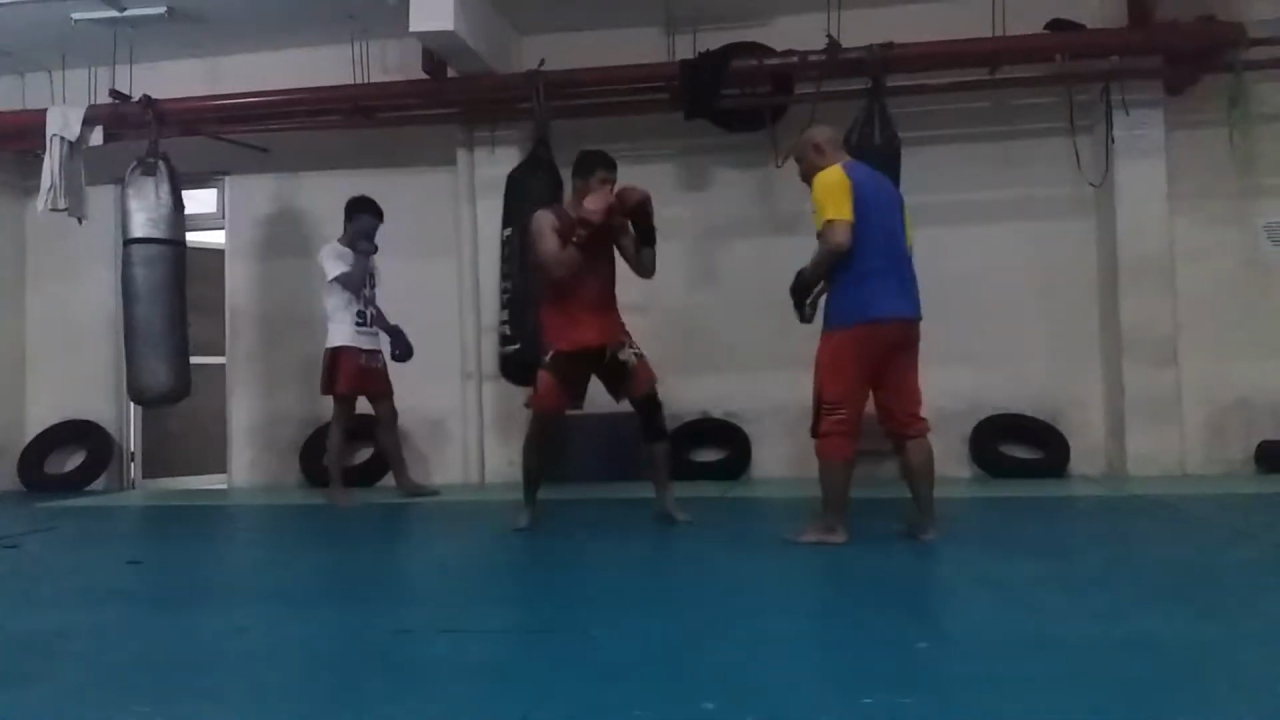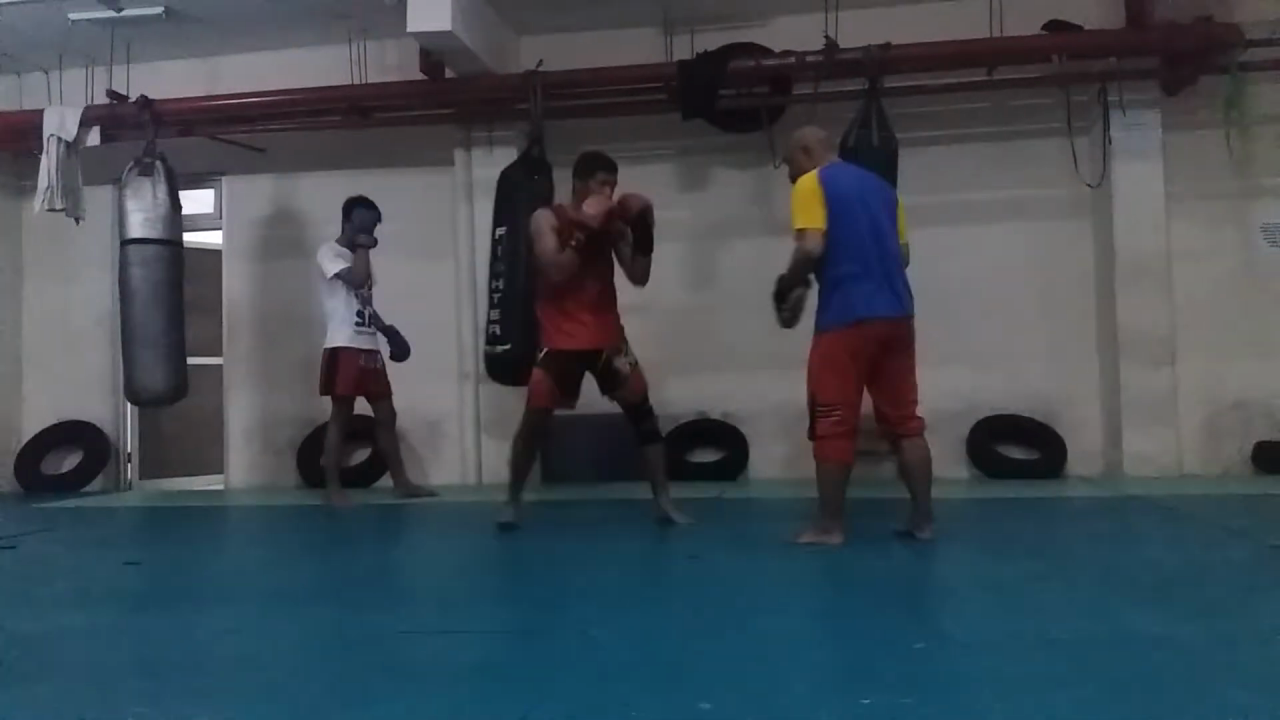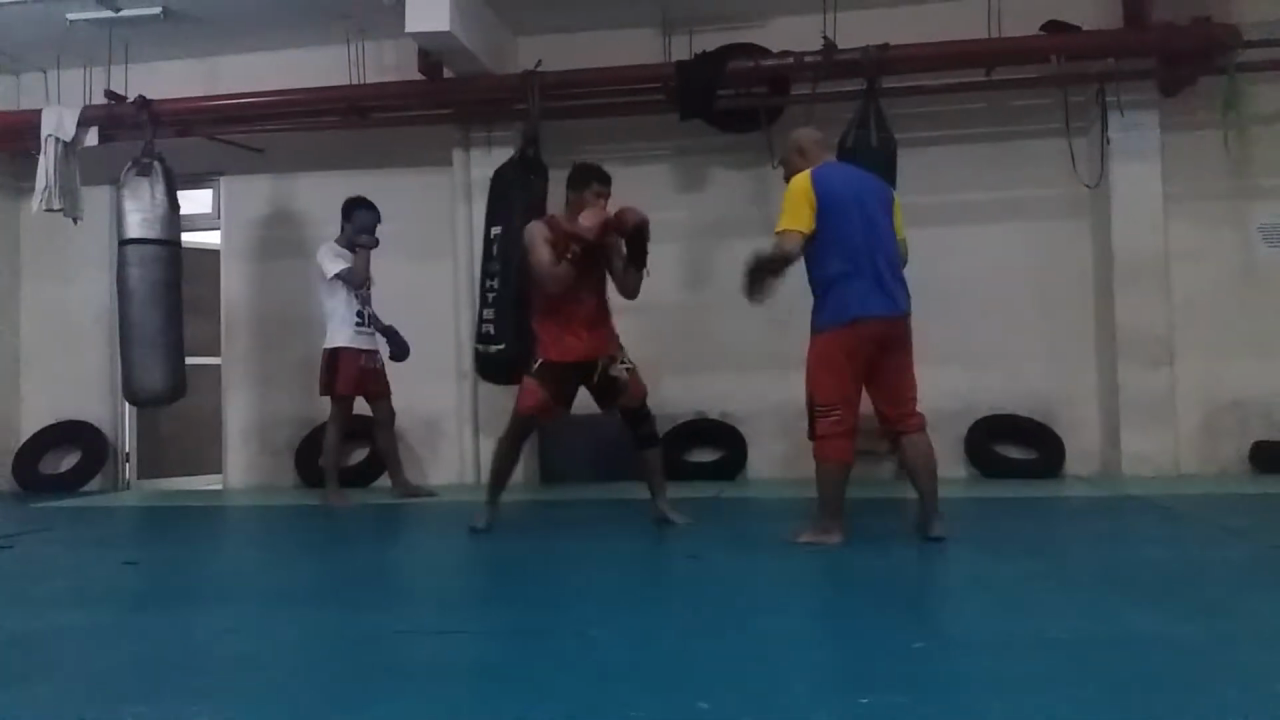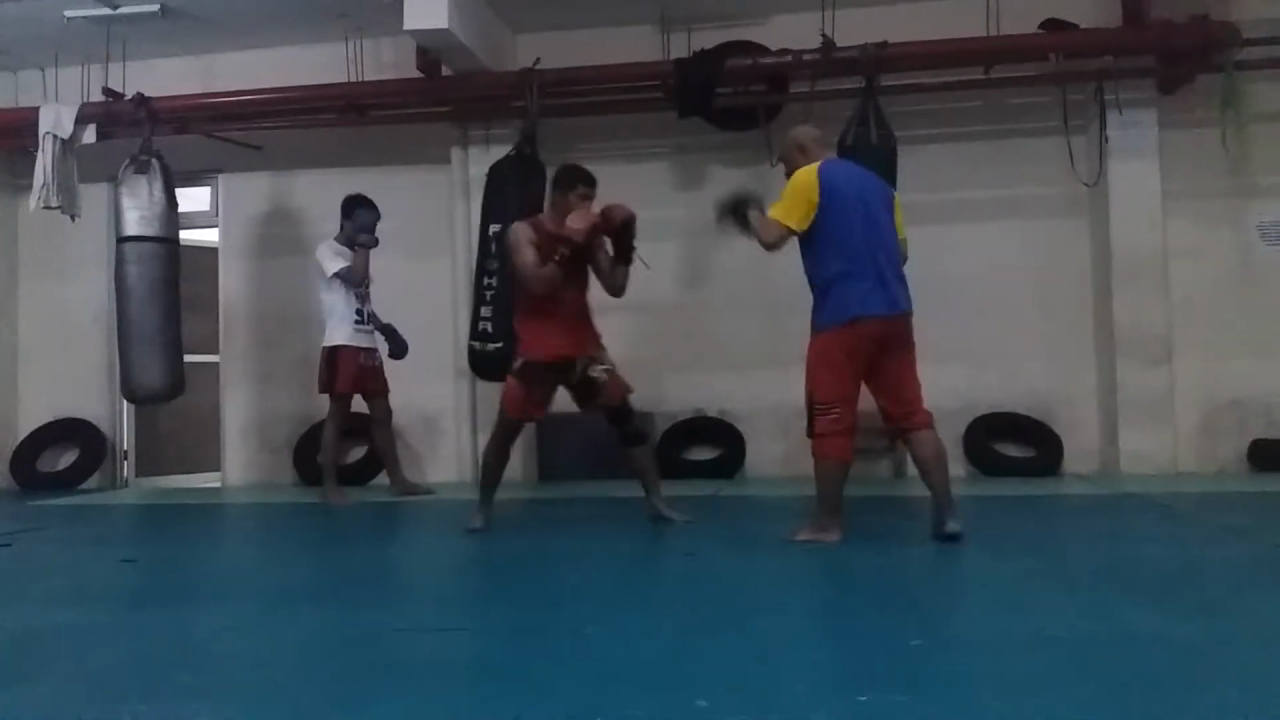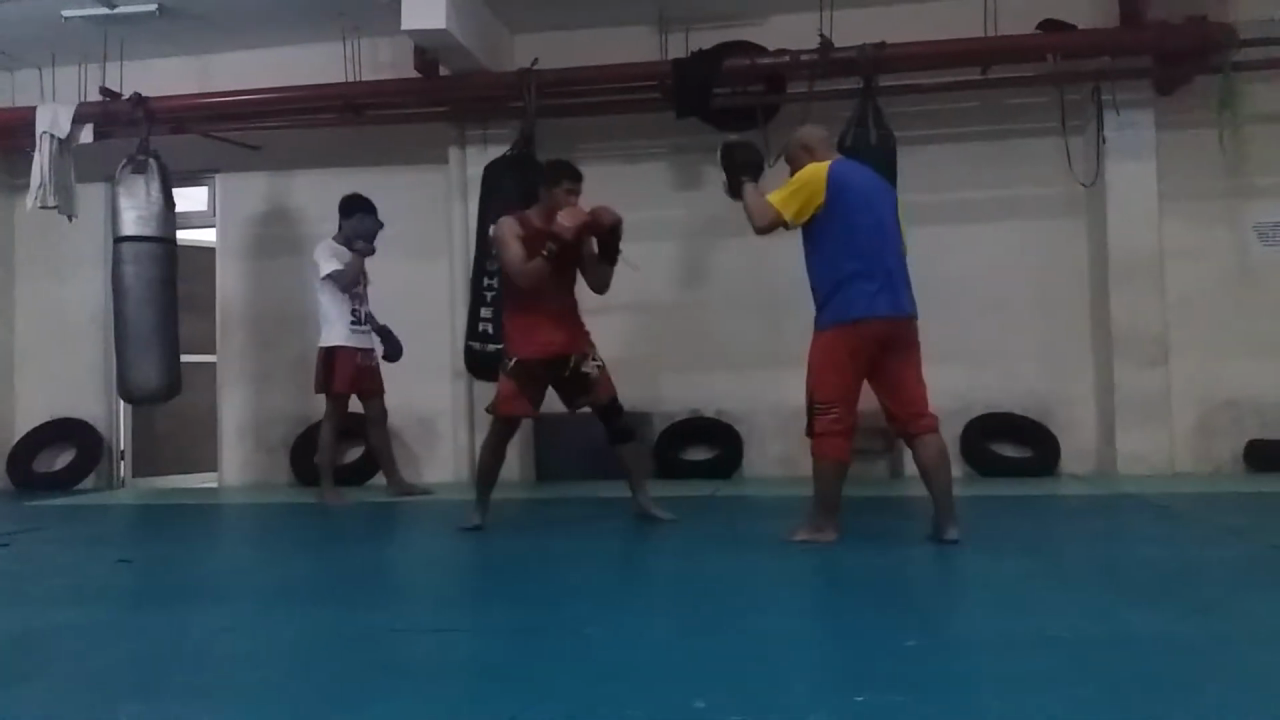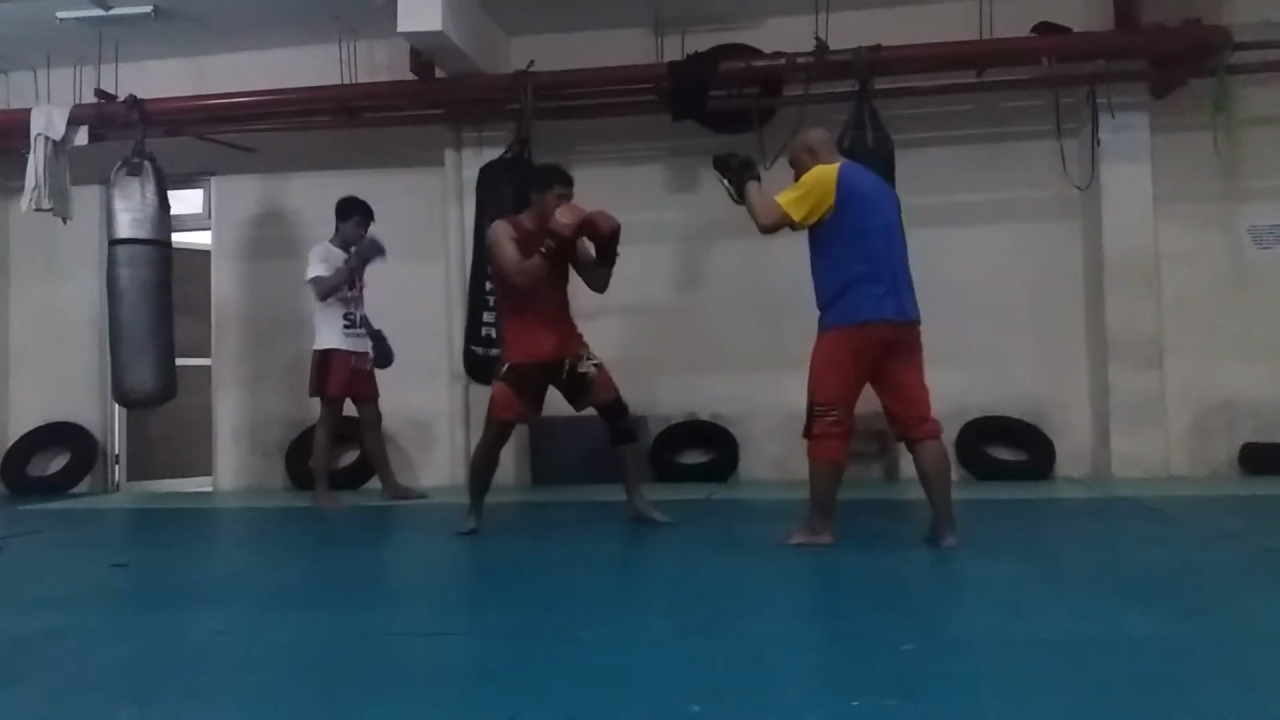
dt=0.1s
person 1, frame 1
left shoulder: (832, 179)
right shoulder: (885, 186)
left elbow: (838, 241)
left wrist: (808, 278)
left hip: (855, 317)
right hip: (904, 315)
left knee: (835, 423)
right knee: (907, 421)
left ankle: (832, 523)
right ankle: (924, 518)
person 1, frame 2
left shoulder: (813, 182)
right shoulder: (879, 185)
left elbow: (811, 248)
right elbow: (902, 253)
left wrist: (790, 283)
left hip: (846, 319)
right hip: (896, 315)
left knee: (832, 425)
right knee: (903, 420)
left ankle: (829, 525)
right ankle: (923, 517)
person 1, frame 3
left shoulder: (807, 183)
right shoulder: (877, 185)
left elbow: (789, 247)
right elbow: (900, 252)
left wrist: (763, 268)
left hip: (843, 318)
right hip: (894, 313)
left knee: (832, 423)
right knee: (904, 418)
left ankle: (828, 524)
right ankle: (931, 514)
person 1, frame 4
left shoulder: (809, 179)
right shoulder: (877, 184)
left elbow: (771, 237)
right elbow: (900, 251)
left wrist: (748, 211)
left hip: (843, 317)
right hip: (894, 312)
left knee: (831, 422)
right knee: (911, 416)
left ankle: (826, 522)
right ankle: (946, 512)
person 1, frame 5
left shoulder: (818, 176)
right shoulder: (876, 182)
left elbow: (763, 220)
left wrist: (746, 177)
left hip: (848, 318)
right hip: (898, 314)
left knee: (830, 422)
right knee: (916, 418)
left ankle: (823, 522)
right ankle: (947, 519)
person 1, frame 6
left shoulder: (824, 179)
right shoulder: (880, 186)
left elbow: (768, 219)
left wrist: (746, 181)
left hip: (851, 320)
right hip: (901, 318)
left knee: (828, 425)
right knee: (918, 422)
left ankle: (819, 525)
right ankle: (944, 525)
person 2, frame 1
left shoulder: (614, 219)
right shoulder: (546, 221)
left elbow: (645, 270)
right elbow: (558, 270)
left wrist: (644, 223)
right wrist: (586, 228)
left hip: (609, 333)
right hip: (564, 339)
left knee: (650, 407)
right knee: (544, 424)
left ankle: (666, 499)
right ankle: (528, 504)
person 2, frame 2
left shoulder: (612, 223)
right shoulder: (546, 220)
left elbow: (639, 277)
right elbow: (555, 272)
left wrist: (643, 231)
right wrist: (583, 232)
left hip: (607, 335)
right hip: (561, 338)
left knee: (642, 412)
right knee: (534, 419)
left ankle: (663, 501)
right ankle: (513, 500)
person 2, frame 3
left shoulder: (603, 234)
right shoulder: (539, 231)
left elbow: (629, 290)
right elbow: (549, 284)
left wrist: (636, 244)
right wrist: (579, 245)
left hip: (601, 345)
right hip: (555, 349)
left knee: (640, 415)
right knee: (520, 427)
left ankle: (660, 503)
right ankle: (490, 506)
person 2, frame 4
left shoulder: (590, 234)
right shoulder: (523, 232)
left elbow: (616, 287)
right elbow: (536, 285)
left wrist: (623, 241)
right wrist: (568, 246)
left hip: (582, 345)
right hip: (537, 349)
left knee: (624, 415)
right knee: (506, 428)
left ankle: (656, 500)
right ankle: (484, 508)
person 2, frame 5
left shoulder: (572, 231)
right shoulder: (510, 227)
left elbow: (600, 285)
right elbow: (524, 278)
left wrist: (609, 243)
right wrist: (557, 242)
left hip: (572, 341)
right hip: (527, 347)
left knee: (613, 411)
right knee: (503, 427)
left ankle: (642, 497)
right ankle: (480, 506)
person 2, frame 6
left shoulder: (567, 233)
right shoulder: (503, 231)
left elbow: (598, 284)
right elbow: (520, 277)
left wrist: (607, 247)
right wrist: (553, 240)
left hip: (566, 344)
right hip: (522, 351)
left knee: (616, 411)
right knee: (496, 430)
left ankle: (638, 500)
right ankle: (474, 511)
person 3, frame 1
left shoulder: (366, 259)
right shoulder: (331, 253)
right elbow: (354, 284)
left wrist: (391, 330)
right wrist: (364, 250)
left hip: (371, 349)
right hip: (345, 348)
left knee: (387, 414)
right knee: (342, 416)
left ankle: (403, 480)
right ankle: (336, 486)
person 3, frame 2
left shoulder: (361, 257)
right shoulder: (329, 253)
right elbow: (356, 281)
left wrist: (387, 330)
right wrist: (362, 244)
left hip: (370, 349)
right hip: (344, 348)
left knee: (386, 415)
right knee: (340, 416)
left ankle: (401, 481)
right ankle: (333, 487)
person 3, frame 3
left shoulder: (358, 256)
right shoulder: (329, 253)
right elbow: (357, 281)
left wrist: (386, 330)
right wrist: (364, 246)
left hip: (369, 349)
right hip: (344, 348)
left knee: (385, 415)
right knee: (339, 416)
left ankle: (399, 481)
right ankle: (331, 487)
person 3, frame 4
left shoulder: (357, 255)
right shoulder: (328, 251)
right elbow: (356, 280)
left wrist: (385, 328)
right wrist: (363, 244)
left hip: (368, 346)
right hip: (343, 345)
left knee: (382, 413)
right knee: (338, 414)
left ankle: (397, 479)
right ankle: (330, 485)
person 3, frame 5
left shoulder: (356, 255)
right shoulder: (326, 251)
right elbow: (346, 284)
left wrist: (380, 330)
right wrist: (361, 249)
left hip: (364, 347)
right hip: (339, 346)
left knee: (377, 414)
right knee: (334, 414)
left ankle: (394, 479)
right ankle: (327, 486)
person 3, frame 6
left shoulder: (353, 260)
right shoulder: (321, 254)
right elbow: (323, 292)
left wrist: (374, 335)
right wrist: (354, 263)
left hip: (359, 351)
right hip: (334, 350)
left knee: (372, 417)
right knee: (329, 418)
left ankle: (389, 483)
right ankle: (322, 490)
